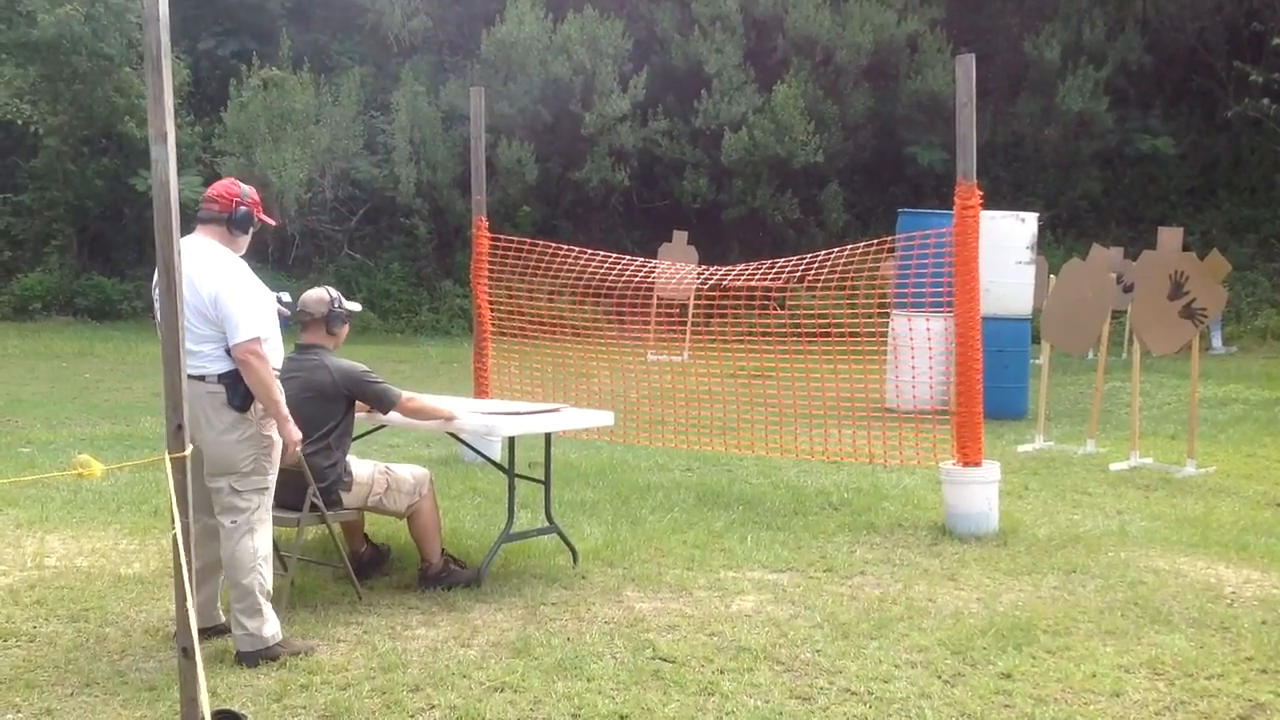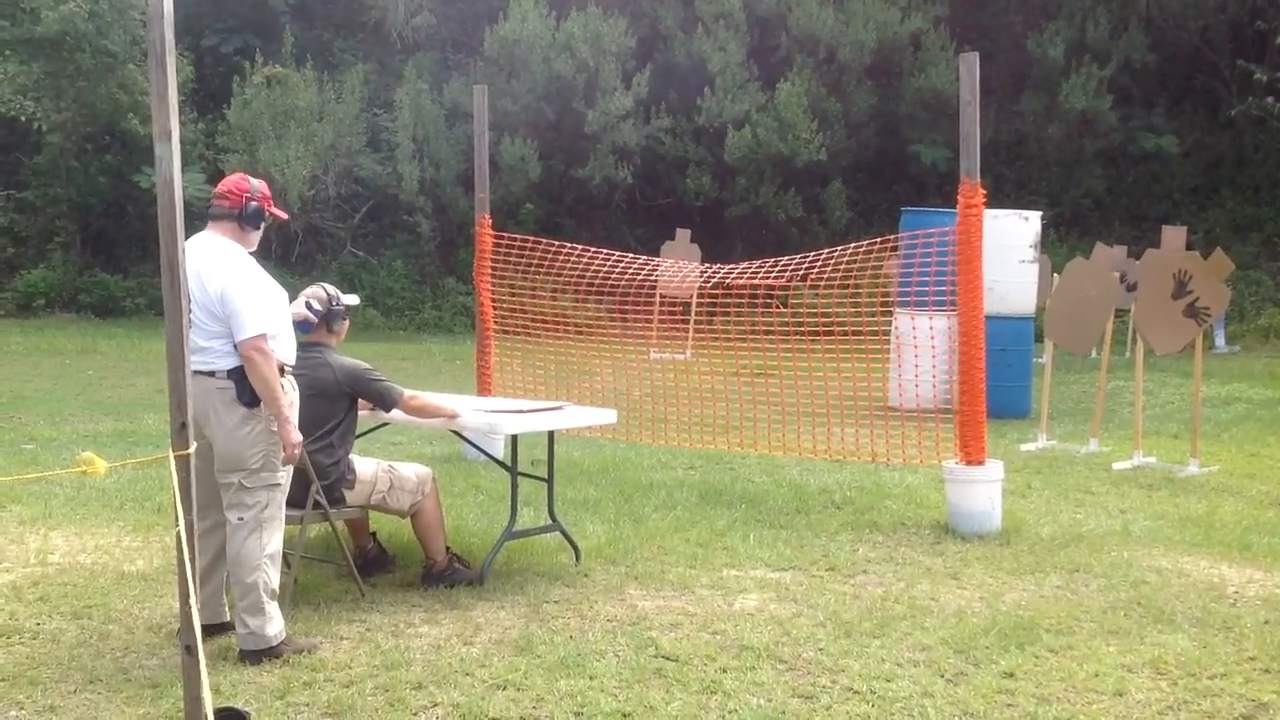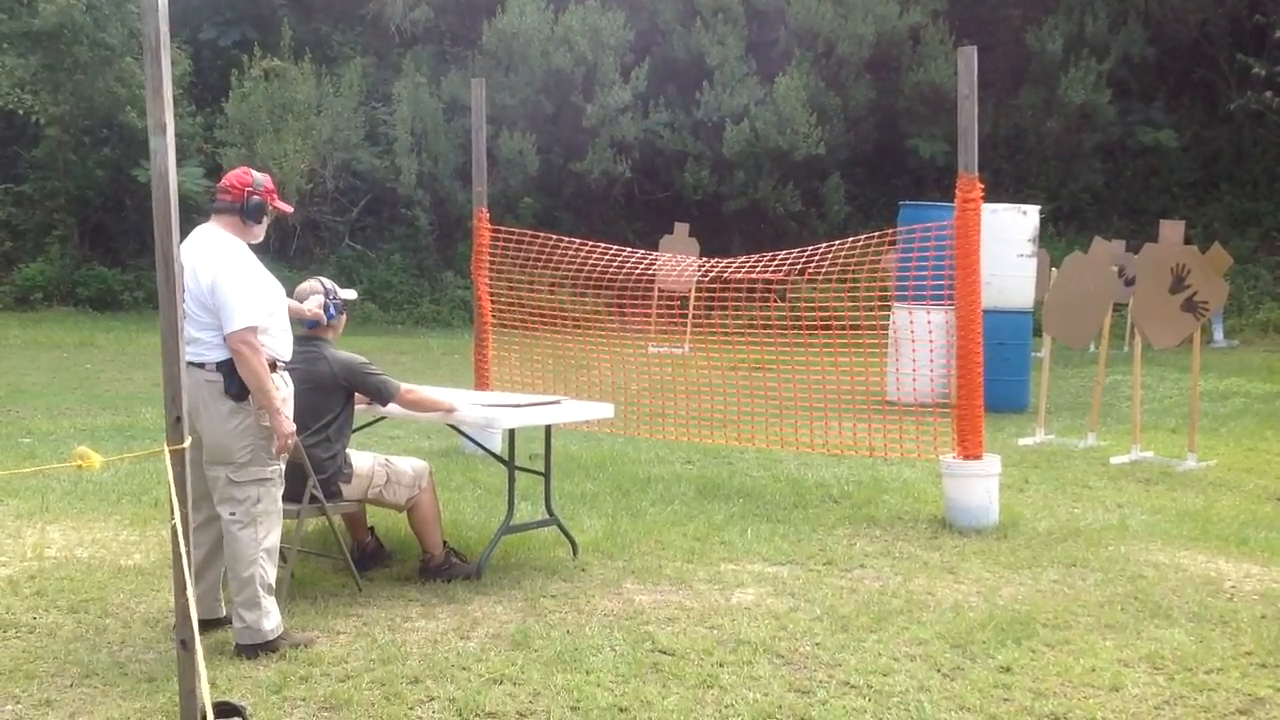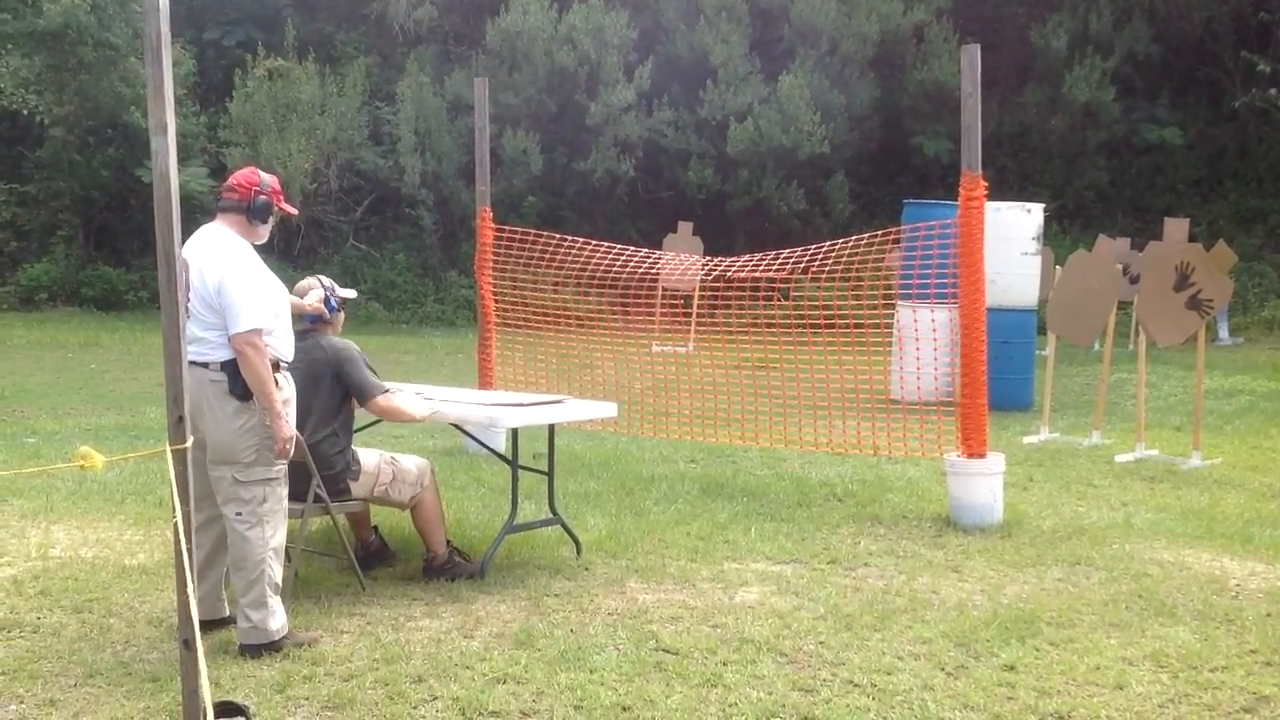
dt=0.5s
person 1, frame 1
left shoulder: (175, 257)
right shoulder: (227, 270)
right elbow: (249, 355)
left wrist: (258, 312)
right wrist: (283, 420)
left hip: (187, 393)
right hip: (230, 402)
left knee: (200, 514)
right knee: (244, 520)
left ankle: (200, 616)
right ankle: (256, 638)
person 1, frame 2
left shoulder: (192, 252)
right shoulder: (236, 267)
right elbow: (254, 351)
left wrist: (281, 314)
right wrist: (284, 421)
left hip: (201, 390)
right hip: (242, 398)
left knee: (208, 510)
right knee: (254, 518)
left ankle: (206, 615)
right ankle: (262, 635)
person 1, frame 3
left shoulder: (199, 242)
right shoulder: (230, 259)
right elbow: (244, 344)
left wrist: (298, 309)
right wrist: (277, 412)
left hip: (202, 383)
right hip: (236, 392)
left knee: (207, 505)
right knee: (250, 512)
left ankle: (201, 608)
right ankle: (258, 630)
person 1, frame 4
left shoulder: (201, 242)
right shoulder: (236, 260)
right elbow: (248, 346)
left wrist: (298, 304)
right wrist: (277, 416)
left hip: (201, 383)
right hip: (237, 392)
left knee: (207, 506)
right knee: (255, 512)
left ankle: (204, 609)
right ankle: (263, 630)
person 2, frame 1
left shoulder: (283, 367)
right shoulder: (343, 371)
right elbow: (408, 405)
left wrist: (361, 404)
right wrist: (448, 413)
left hip: (283, 486)
right hip: (321, 487)
left knee: (349, 465)
right knee: (418, 481)
left ankle: (361, 555)
right ankle: (436, 569)
person 2, frame 2
right shoulder: (346, 369)
right elbow: (410, 402)
left wrist: (365, 401)
right wrist: (451, 411)
left hip: (289, 482)
right hip: (326, 484)
left knee: (354, 465)
right knee: (421, 480)
left ankle: (367, 554)
right ankle: (440, 567)
person 2, frame 3
right shoulder: (342, 363)
right elbow: (406, 396)
left wrist: (363, 395)
right wrist: (449, 405)
left hip: (286, 476)
right hip: (322, 478)
left knee: (349, 462)
right knee: (418, 474)
left ankle: (365, 548)
right ankle: (437, 561)
person 2, frame 4
right shoulder: (340, 349)
right elbow: (383, 406)
left wrist: (358, 401)
right wrist: (420, 410)
left hip: (288, 476)
right hip: (328, 475)
left knee: (354, 464)
right knee: (420, 472)
left ankle: (369, 547)
right ankle: (440, 560)
